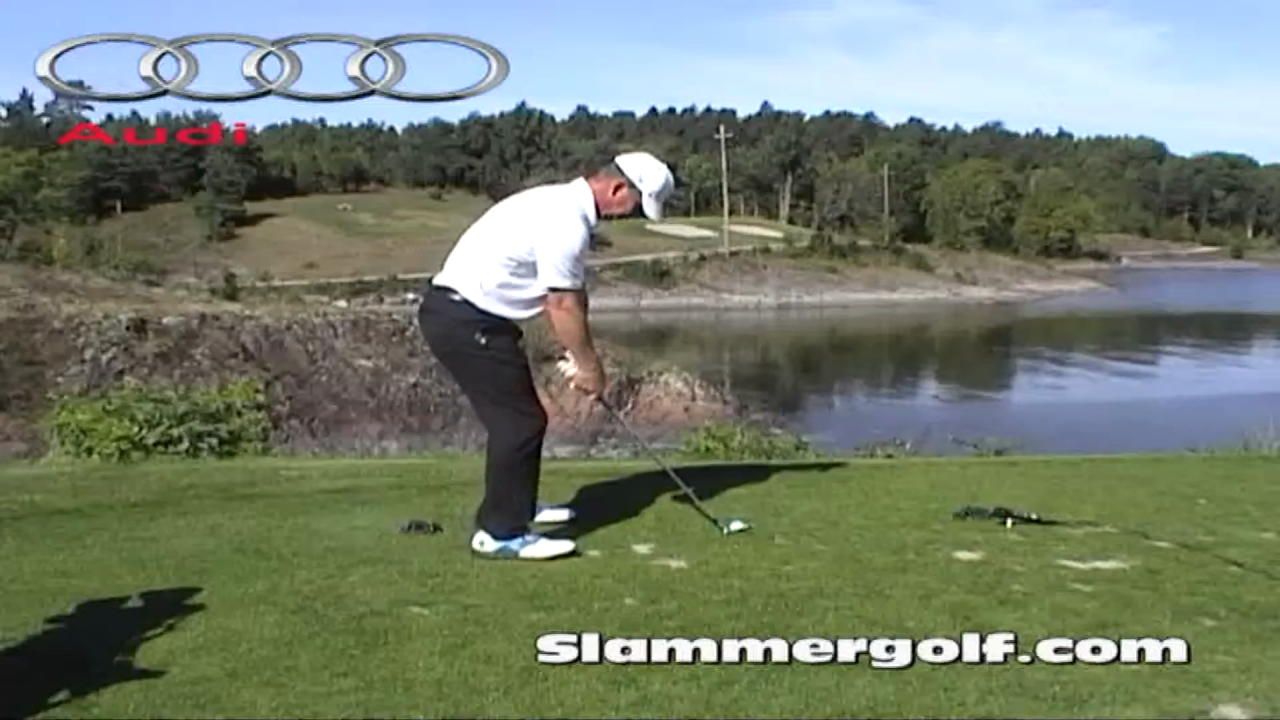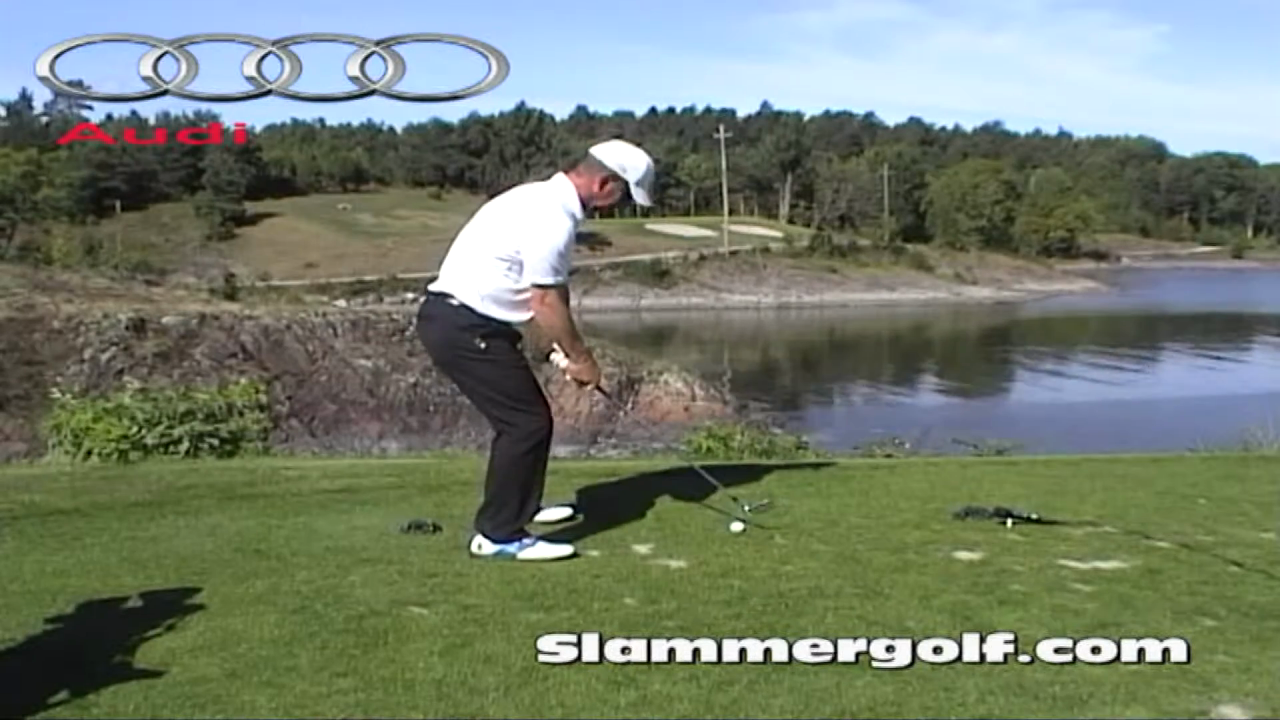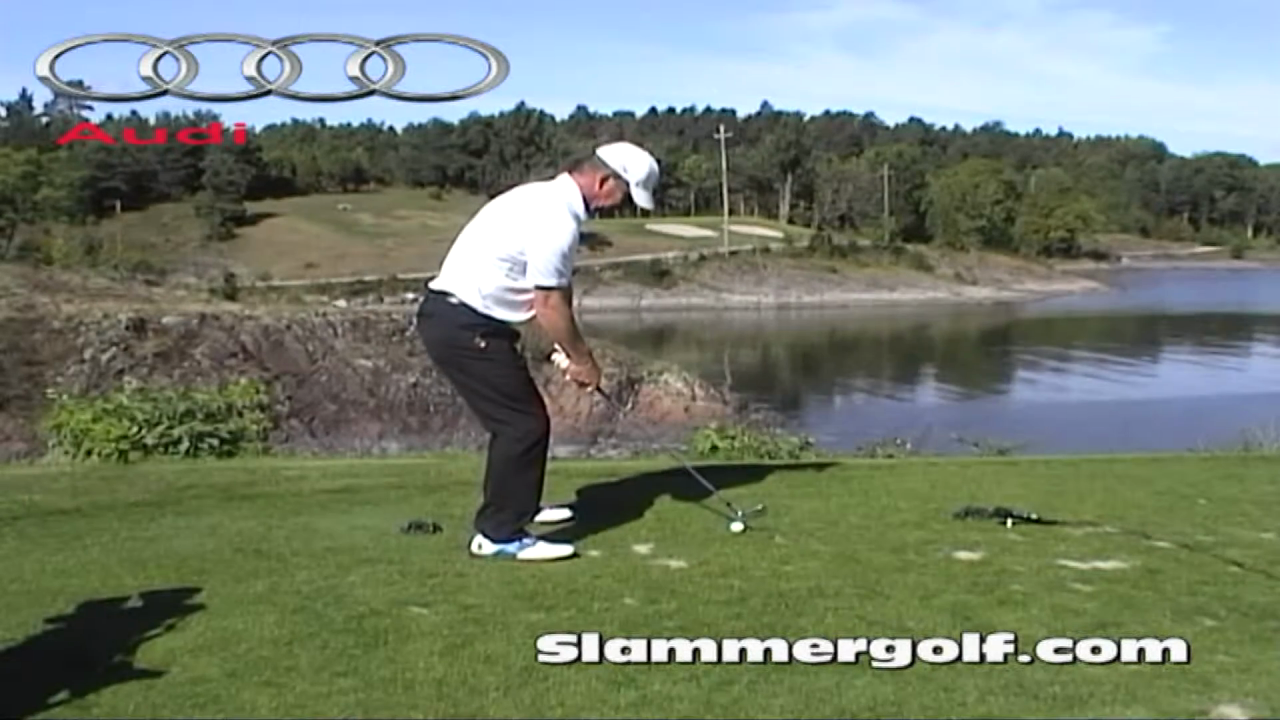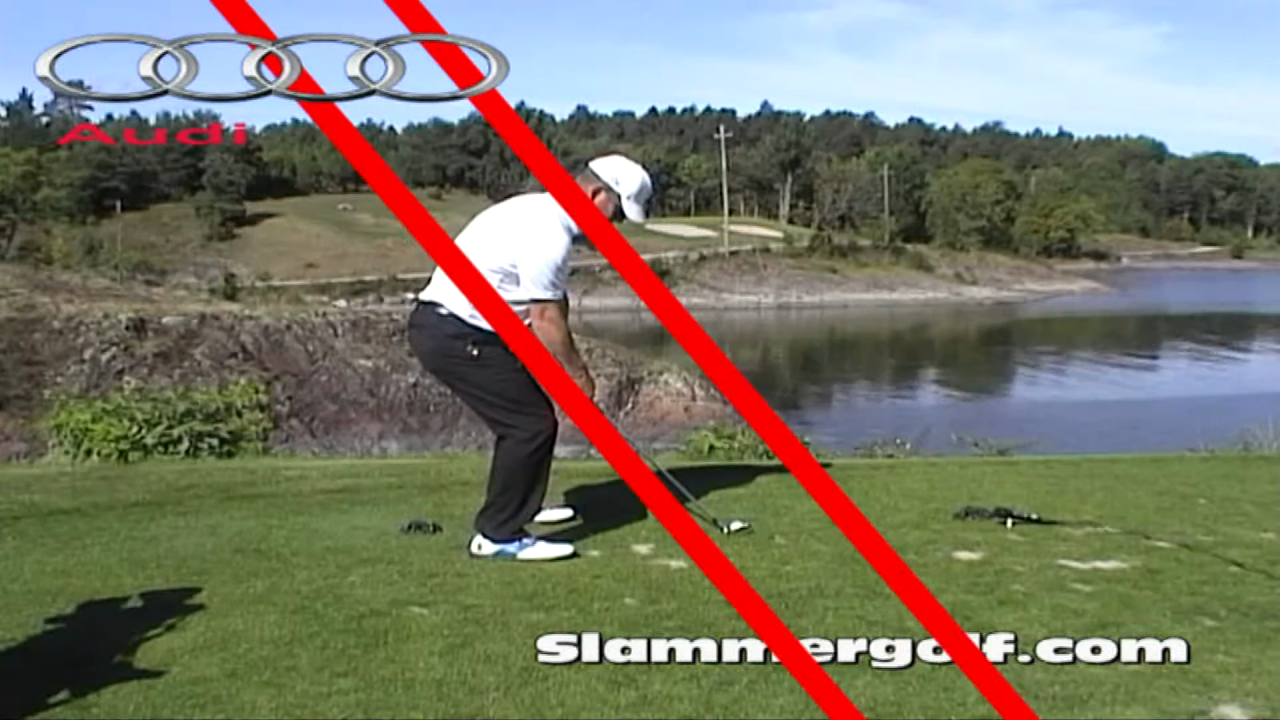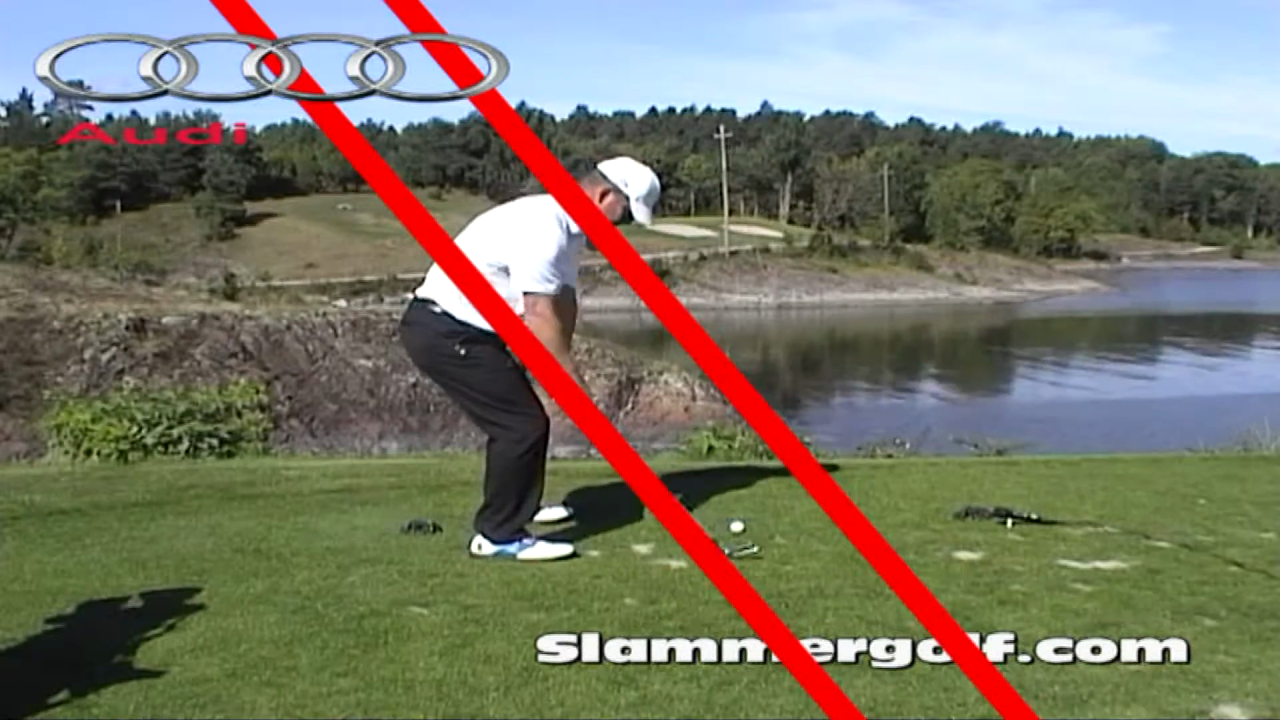
dt=1s
person 1, frame 1
left shoulder: (565, 205)
right shoulder: (566, 221)
left elbow: (571, 295)
right elbow: (562, 305)
left wrist: (579, 357)
right wrist: (589, 365)
left hip: (464, 313)
right hip: (462, 319)
left knee: (518, 413)
right knee: (520, 419)
left ankle: (516, 504)
right ankle: (501, 529)
person 1, frame 2
left shoulder: (549, 201)
right shoulder: (552, 218)
left elbow: (552, 291)
right elbow: (546, 302)
left wrist: (570, 350)
right wrist: (581, 357)
left hip: (463, 320)
right hip: (462, 325)
left knee: (523, 414)
right knee: (527, 421)
left ankle: (516, 504)
right ankle: (498, 534)
person 1, frame 3
left shoulder: (550, 199)
right shoulder: (557, 219)
left elbow: (555, 292)
right elbow: (549, 303)
left wrist: (570, 350)
right wrist: (582, 358)
left hip: (460, 318)
right hip: (463, 324)
left knee: (522, 416)
right knee: (523, 424)
left ankle: (517, 504)
right ankle: (499, 534)
person 1, frame 4
left shoulder: (544, 213)
right shoulder: (547, 232)
left elbow: (552, 306)
right elbow: (545, 318)
left wrist: (569, 364)
right wrist: (576, 372)
left hip: (451, 326)
right hip: (453, 333)
left knee: (526, 415)
right knee: (532, 423)
left ankle: (520, 505)
right ankle: (498, 534)
person 1, frame 5
left shoulder: (568, 229)
right shoulder: (542, 227)
left elbow: (563, 305)
right elbow: (540, 316)
left wrist: (562, 370)
right wrist: (571, 378)
left hip: (461, 330)
right hip: (443, 331)
left knee: (521, 417)
right knee: (522, 424)
left ankle: (516, 505)
right ankle: (498, 534)
